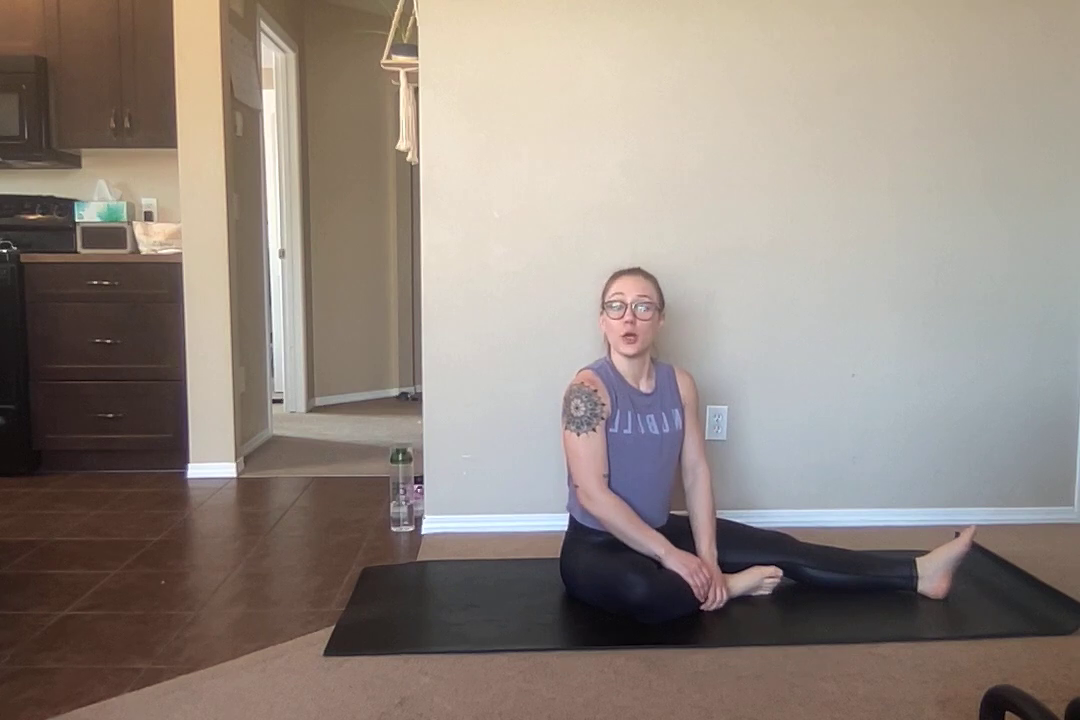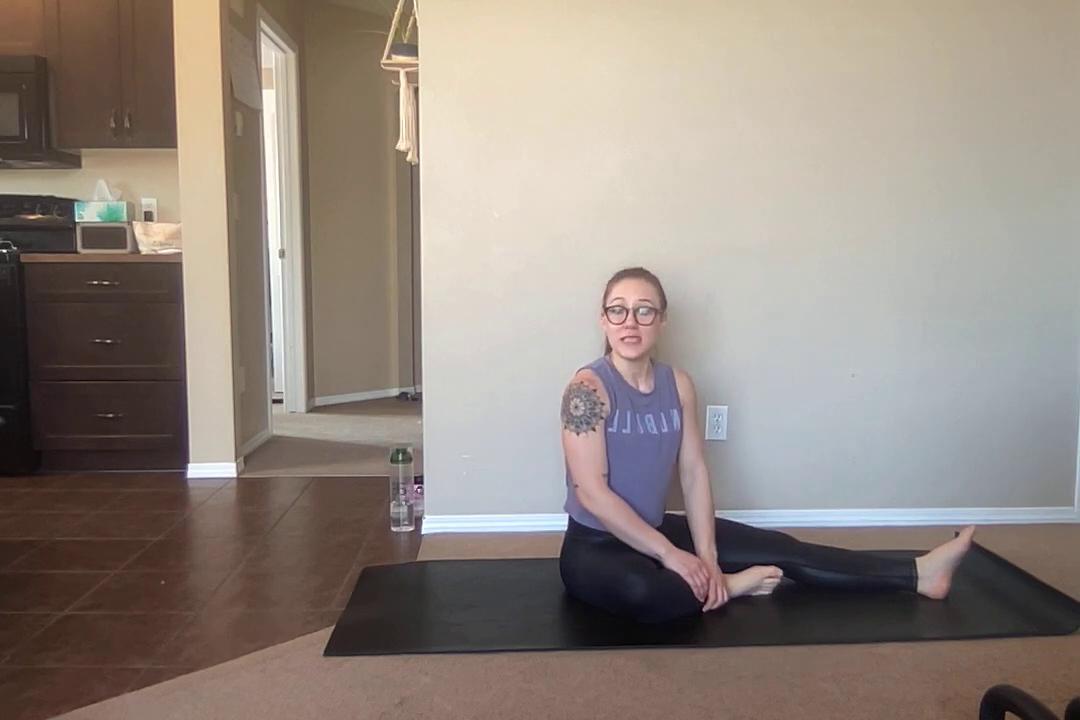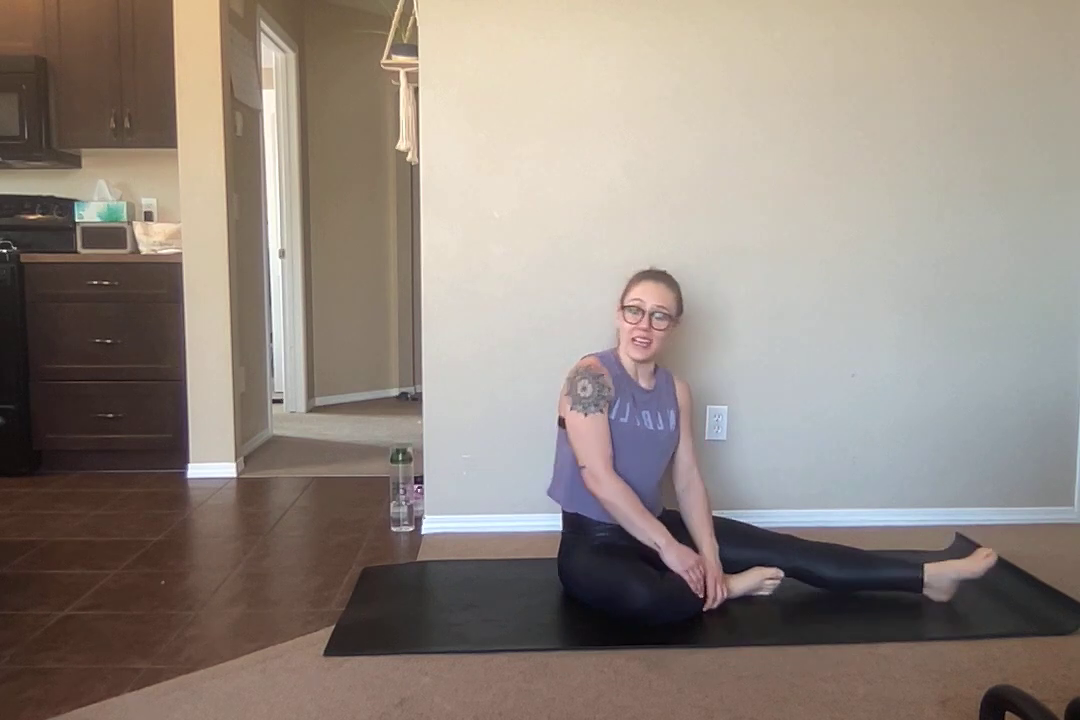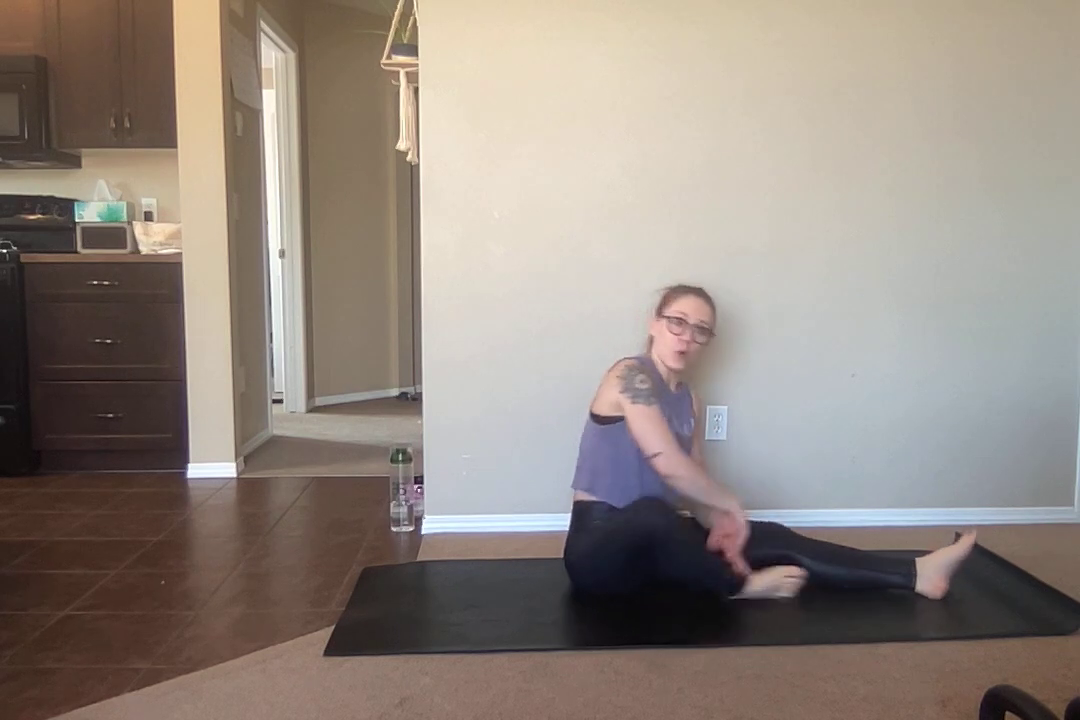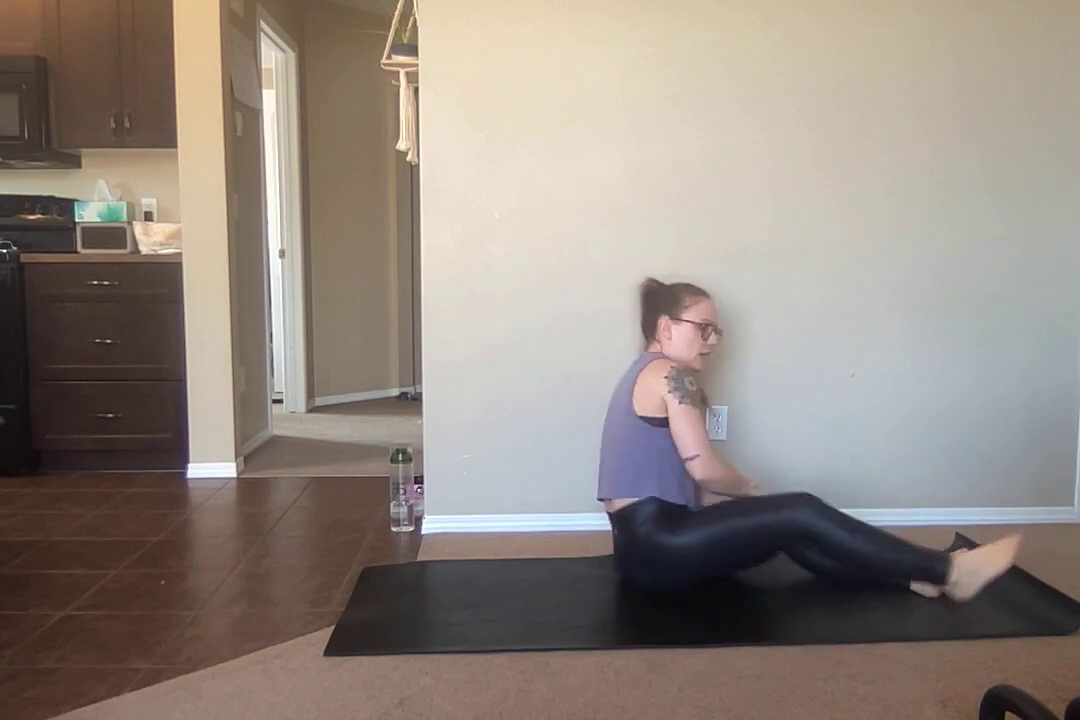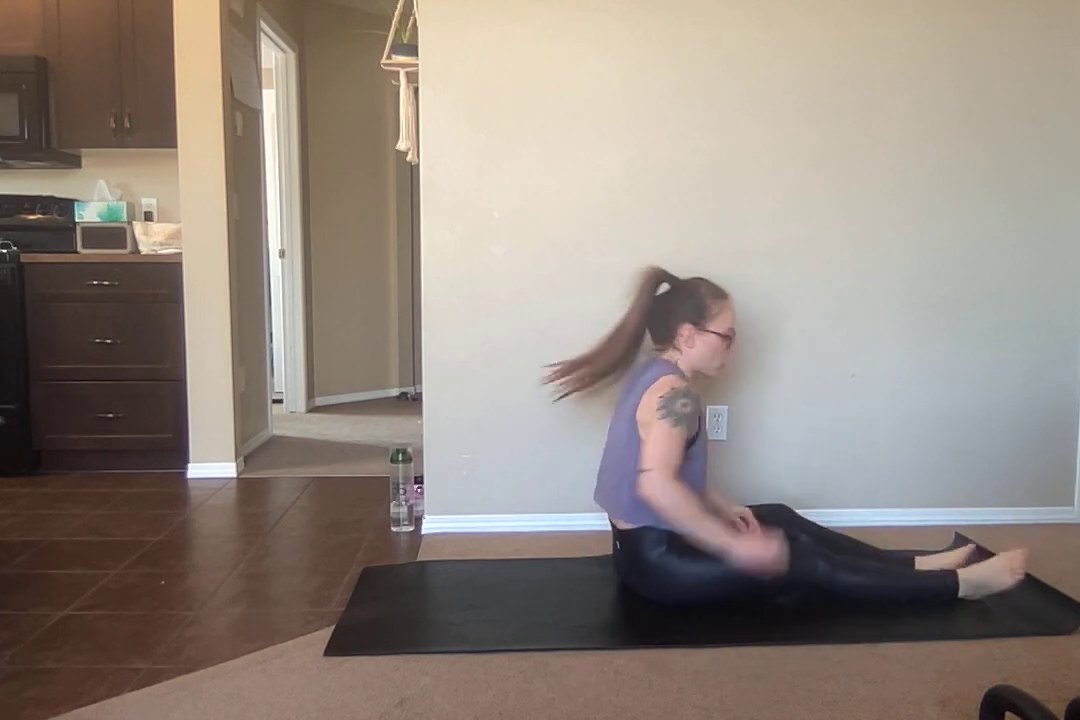
dt=0.4s
person 1, frame 1
left shoulder: (679, 384)
right shoulder: (589, 388)
left elbow: (696, 472)
right elbow: (593, 495)
left wrist: (708, 556)
right wrist: (668, 555)
left hip: (656, 531)
right hip: (596, 547)
left knee: (776, 548)
right knee: (640, 590)
left ankle: (918, 574)
right ankle: (727, 585)
person 1, frame 2
left shoulder: (677, 385)
right shoulder: (588, 388)
left elbow: (694, 473)
right elbow: (592, 494)
left wrist: (708, 557)
right wrist: (669, 555)
left hip: (654, 530)
right hip: (595, 547)
left knee: (776, 548)
right knee: (642, 590)
left ankle: (919, 573)
right ankle: (727, 585)
person 1, frame 3
left shoulder: (675, 391)
right shoulder: (591, 377)
left elbow: (688, 478)
right elbow: (600, 478)
left wrist: (707, 553)
right wrist: (671, 549)
left hip: (649, 528)
right hip: (590, 545)
left knee: (779, 549)
right knee: (644, 598)
left ankle: (928, 577)
right ankle: (723, 587)
person 1, frame 4
left shoulder: (687, 398)
right shoulder: (631, 375)
left elbow: (692, 481)
right elbow: (669, 466)
left wrist: (720, 522)
right wrist: (729, 510)
left hip: (651, 541)
right hip: (598, 547)
left knee: (773, 540)
right knee: (652, 515)
left ankle: (916, 574)
right ankle: (738, 584)
person 1, frame 5
left shoulder: (642, 375)
right shoulder: (670, 375)
right elbow: (703, 466)
left wrist: (732, 502)
right wrist: (749, 489)
left hip: (640, 543)
right hip: (656, 546)
left knee: (777, 522)
right knee: (800, 512)
left ankle: (910, 573)
right ankle: (950, 572)
person 1, frame 6
left shoulder: (655, 378)
right shoulder: (674, 393)
right elbow: (657, 487)
left wrist: (726, 511)
right wrist: (736, 546)
left hip: (647, 544)
right hip: (658, 557)
left knee: (780, 519)
right knee: (810, 566)
left ankle: (910, 568)
right ankle: (958, 584)
